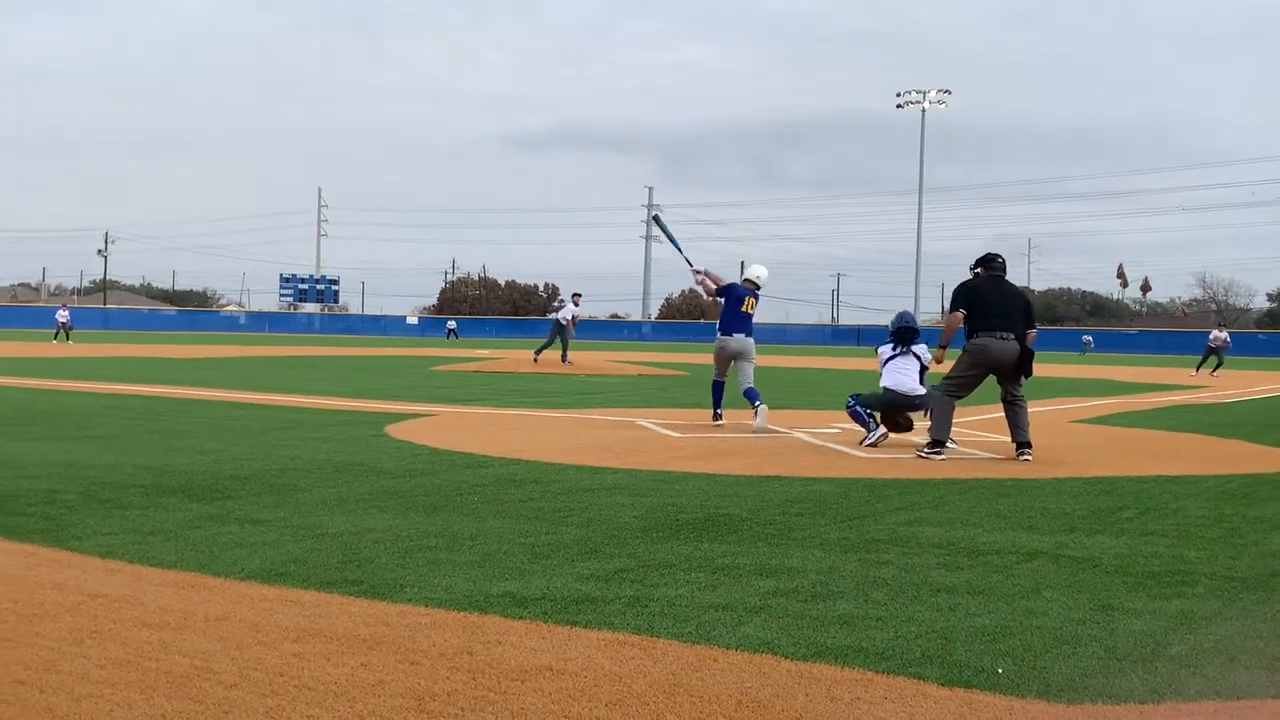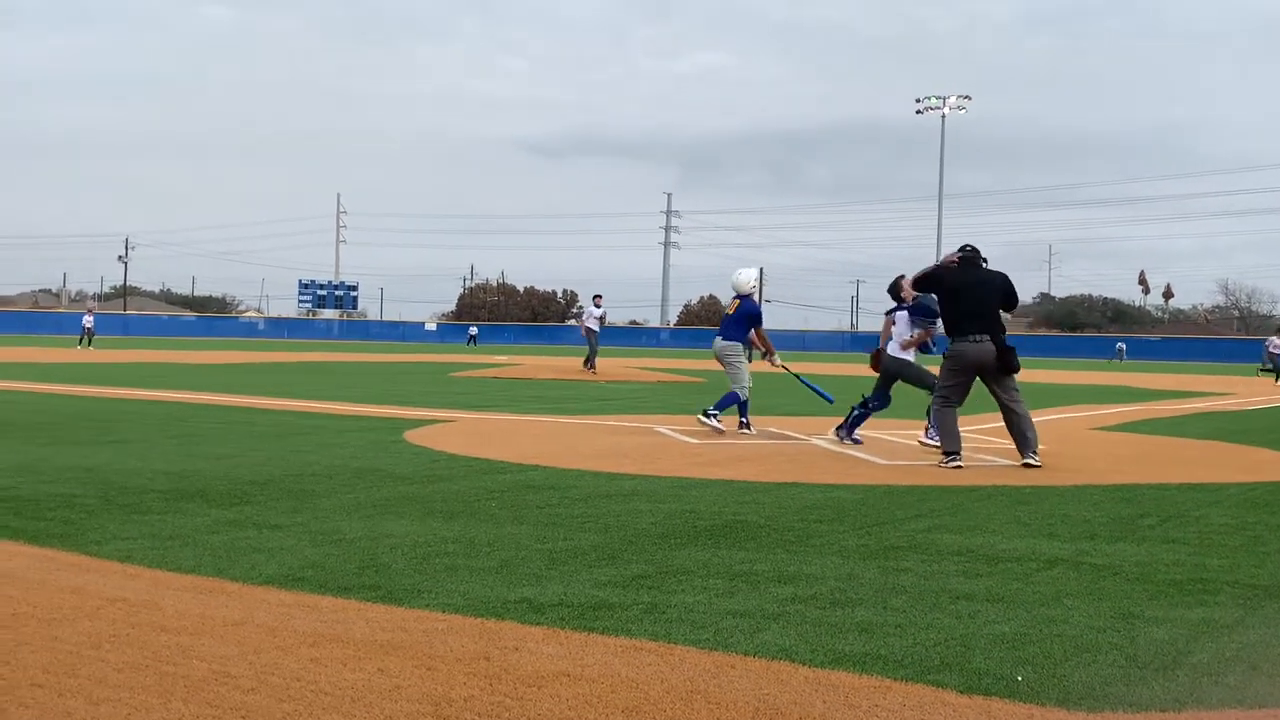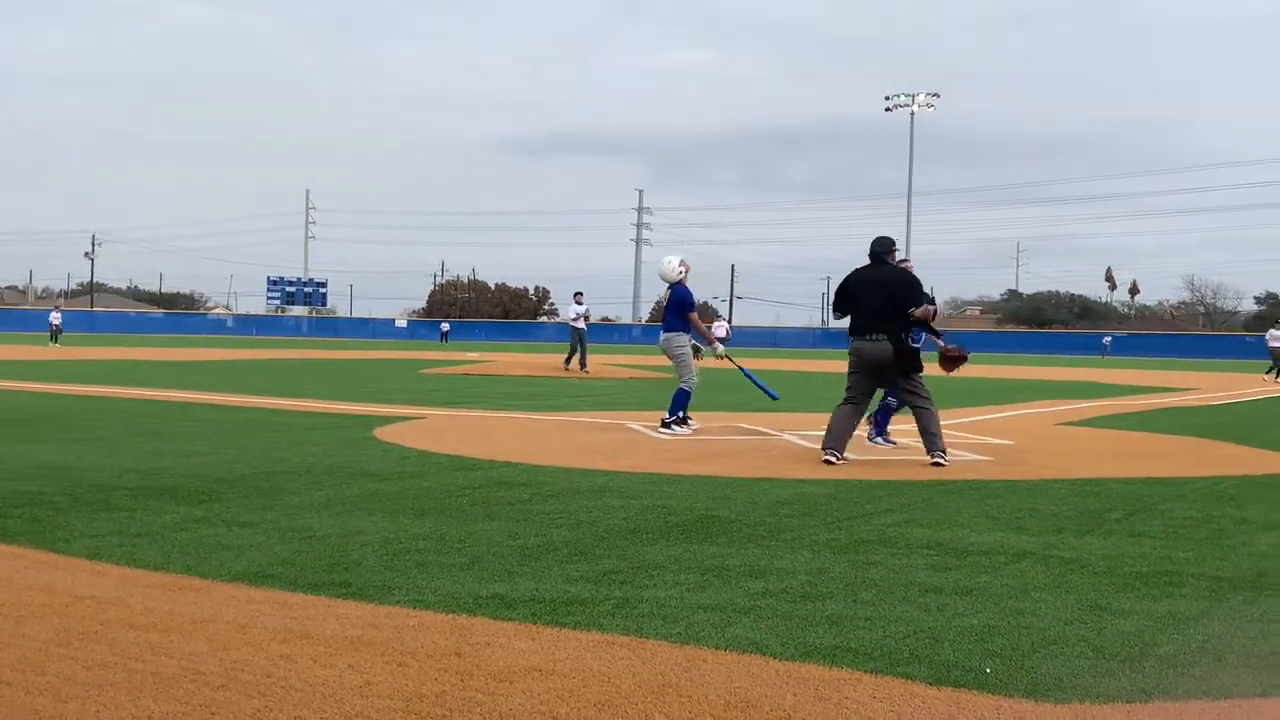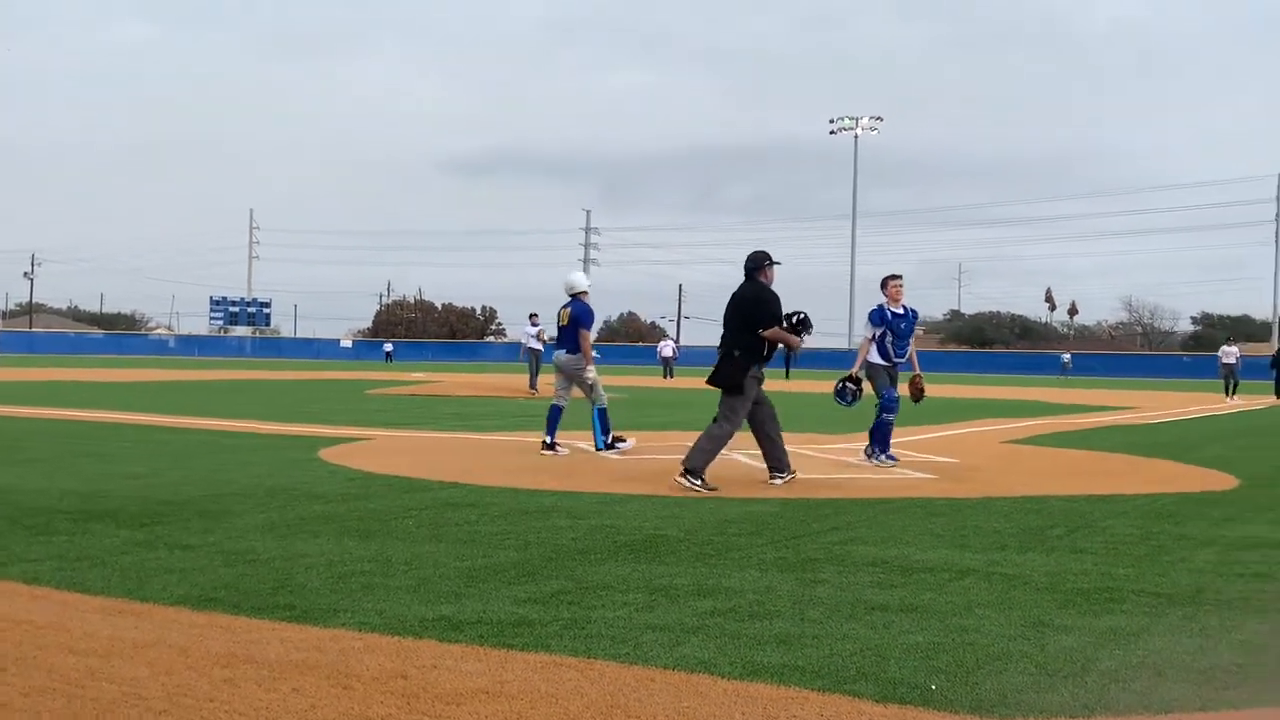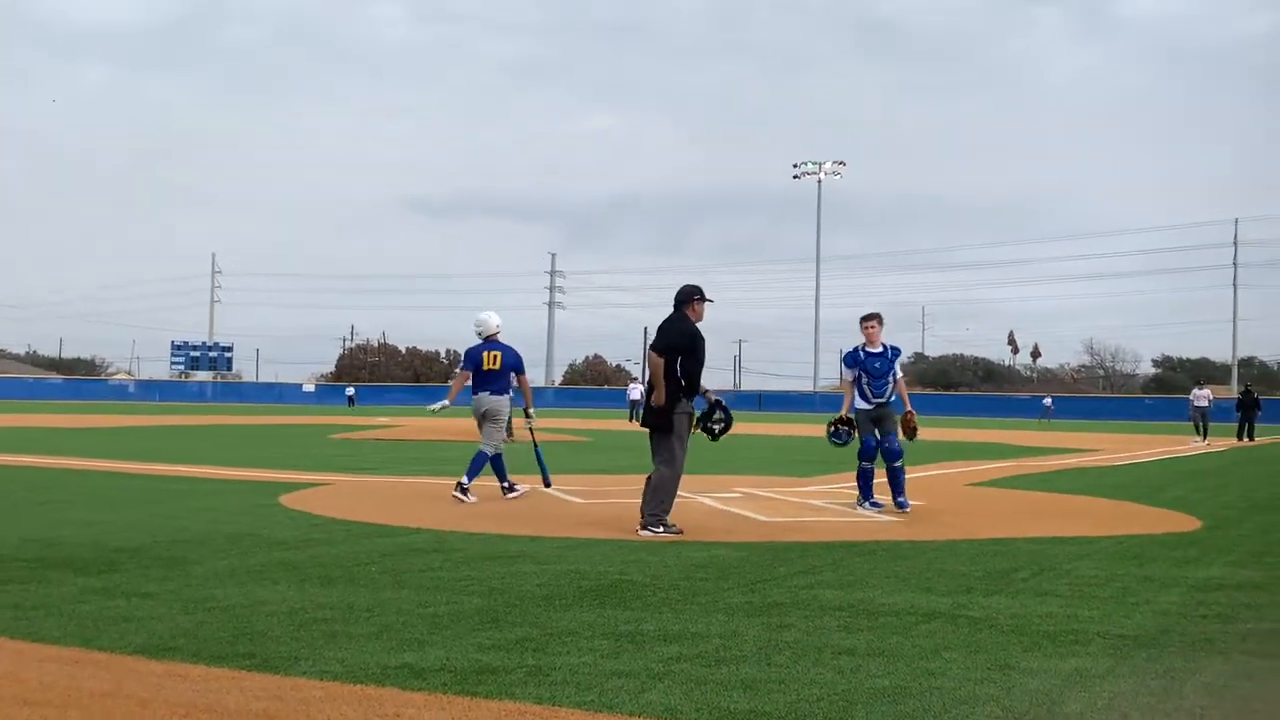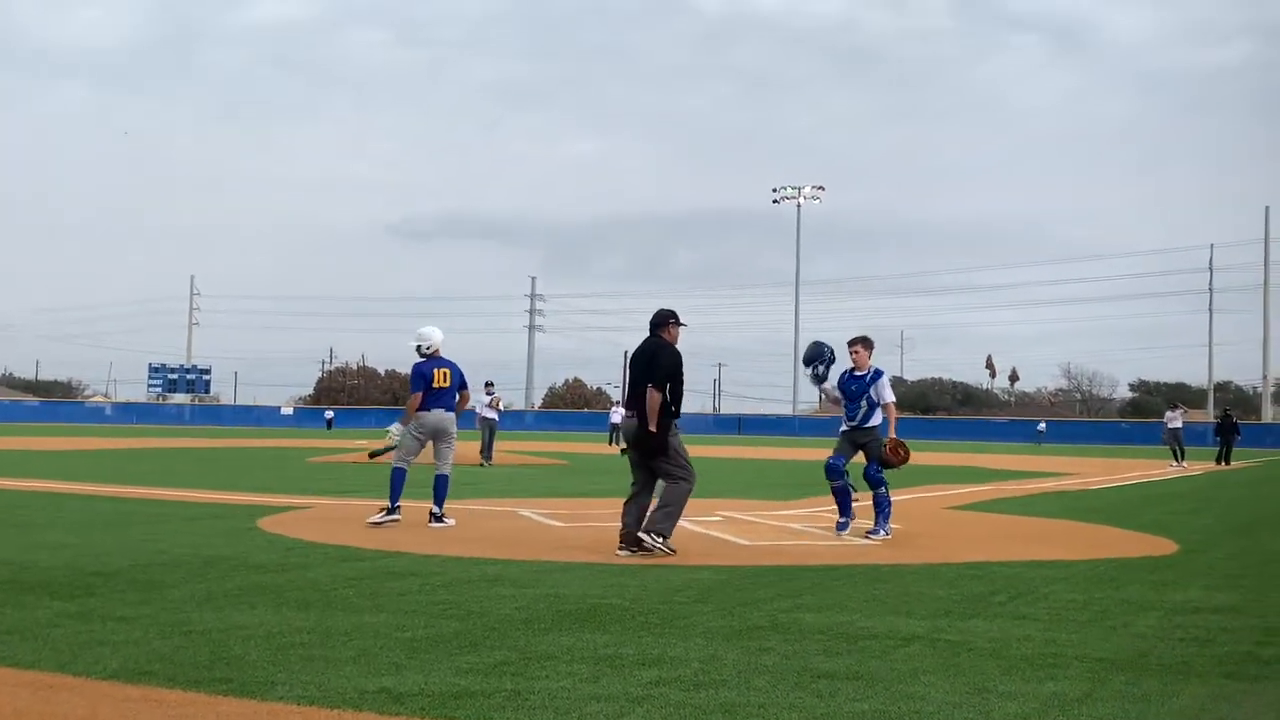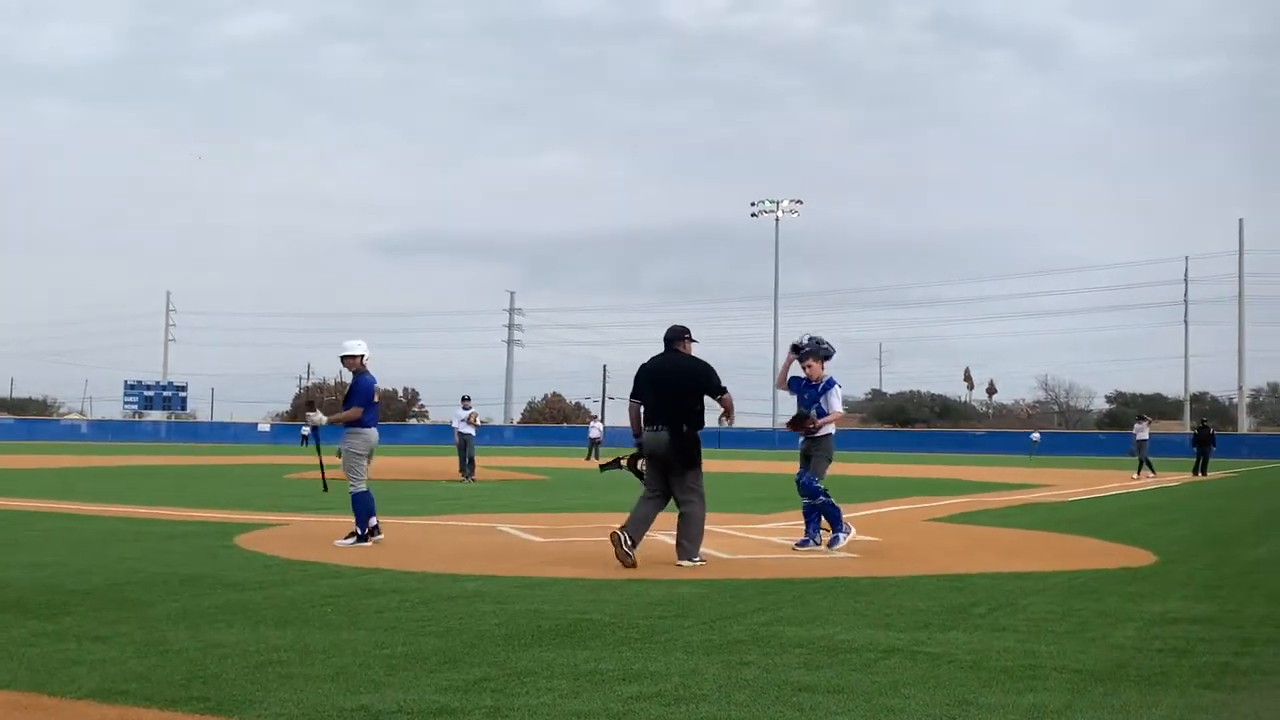
dt=0.5s
person 1, frame 1
left shoulder: (969, 287)
right shoulder: (1019, 294)
left elbow: (956, 317)
right elbow: (1030, 333)
left wrist: (942, 347)
right wrist: (1020, 354)
left hip: (981, 346)
right hip: (1013, 348)
left knee: (947, 391)
right knee: (1014, 397)
left ankle: (937, 445)
right ankle: (1023, 447)
person 1, frame 2
left shoulder: (943, 276)
right shoulder: (998, 278)
left elbow: (911, 284)
right elbow: (1012, 305)
left wrist: (939, 266)
left hip: (960, 349)
right hip: (993, 348)
left knee: (944, 402)
right knee: (1011, 401)
left ankle: (952, 454)
right ankle: (1029, 452)
person 1, frame 3
left shoulder: (853, 278)
right shoulder: (904, 277)
left elbow: (837, 313)
right elbow: (917, 312)
right wrist: (928, 313)
left hip: (860, 347)
right hip: (894, 348)
left knee: (853, 400)
right knee: (921, 400)
left ankle: (831, 449)
right ankle: (936, 451)
person 1, frame 4
left shoulder: (741, 293)
right shoulder: (765, 295)
right elbow: (769, 332)
left wrist: (782, 336)
right wrist: (791, 340)
left hip: (732, 363)
right hip: (743, 367)
left knee: (765, 415)
right knee: (727, 422)
left ankle: (779, 470)
right ankle: (691, 471)
person 1, frame 5
left shoulder: (678, 326)
right shoulder: (681, 326)
right elbow: (655, 354)
left wrist: (703, 392)
right wrist: (658, 391)
left hip: (671, 403)
right hip: (671, 405)
left knee: (667, 462)
right knee: (669, 463)
left ankle: (652, 515)
right ankle: (653, 522)
person 1, frame 6
left shoulder: (641, 350)
right shoulder: (667, 352)
right elbow: (654, 391)
right wrist: (652, 426)
left hip: (633, 423)
right hip: (656, 426)
left knee: (641, 484)
right knee: (683, 478)
left ankle: (629, 541)
right ankle: (655, 532)
person 1, frame 7
left shoulder: (648, 366)
right shoulder: (697, 366)
left elbow: (634, 405)
right elbow: (724, 397)
left wrist: (639, 437)
right wrist: (729, 413)
left hip: (651, 437)
right hip: (679, 439)
left knee: (653, 494)
right knee: (691, 498)
left ankle: (628, 533)
right ankle: (688, 555)
person 2, frame 1
left shoulder: (883, 348)
right shoulder: (922, 347)
left hip: (890, 396)
right hip: (916, 399)
left knee: (853, 402)
left ankle: (874, 429)
person 2, frame 2
left shoulder: (899, 310)
right shoulder: (908, 314)
left elbow: (888, 321)
right elbow: (904, 345)
left wrist: (882, 347)
right wrist: (923, 335)
left hip: (888, 359)
right hip: (901, 362)
left knee: (877, 399)
left ankle: (844, 431)
right ankle: (933, 433)
person 2, frame 3
left shoulder: (922, 297)
left elbow: (924, 325)
left wrist: (939, 343)
left hip: (908, 350)
right knee: (896, 390)
left ankle: (877, 421)
right ankle: (877, 431)
person 2, frame 4
left shoulder: (911, 315)
right shoulder: (878, 314)
left elbow: (910, 344)
right elbow: (867, 341)
left wrist: (916, 370)
right wrist: (857, 366)
left hip: (893, 367)
right hip: (876, 366)
left knee: (889, 407)
right knee: (889, 402)
left ankle: (874, 449)
right ankle: (881, 450)
person 2, frame 5
left shoulder: (892, 353)
right shoulder: (854, 356)
left elbow: (898, 381)
right elbow: (848, 383)
left wrist: (908, 406)
right wrist: (845, 409)
left hip: (885, 408)
right hip: (863, 410)
left knee: (893, 449)
right knee: (868, 450)
left ankle: (900, 497)
right ankle: (865, 497)
person 2, frame 6
left shoulder: (878, 376)
right shoulder: (845, 377)
left elbow: (889, 405)
right elbow: (838, 402)
left wrist: (891, 433)
right wrist: (822, 387)
left hip: (870, 433)
right hip: (848, 432)
left knee: (874, 476)
right knee: (833, 466)
left ankle: (883, 525)
right ankle: (845, 514)
person 2, frame 7
left shoulder: (831, 386)
right shoulder: (801, 384)
left elbow: (838, 414)
right elbow: (780, 384)
left wrist: (820, 422)
right wrist: (790, 359)
left hip: (823, 442)
right hip: (806, 442)
left knee: (812, 484)
right knee: (804, 487)
left ankle: (841, 528)
right ankle: (813, 535)
person 3, frame 1
left shoulder: (734, 289)
right shoulder: (755, 297)
left elbow: (711, 292)
left wrist: (701, 280)
right wrist: (705, 272)
left hip: (725, 341)
right hip: (746, 343)
left knee: (719, 377)
right knee: (747, 384)
left ankle: (718, 414)
right ankle: (759, 405)
person 3, frame 2
left shoulder: (734, 300)
right shoulder: (753, 307)
right elbow: (761, 336)
left wrist: (762, 349)
right wrist: (773, 355)
left hip: (719, 344)
right hip: (732, 348)
left knee: (743, 383)
right knee: (741, 391)
left ankle: (744, 422)
right ankle: (710, 413)
person 3, frame 3
left shoulder: (672, 289)
right shoulder: (683, 292)
right elbow: (695, 323)
left wrist: (689, 343)
right wrist: (714, 343)
left hip: (667, 338)
right hip: (677, 339)
left knee: (686, 378)
right knee: (688, 381)
left ankle: (678, 415)
right ankle: (670, 421)
person 3, frame 4
left shoulder: (563, 309)
right shoulder: (584, 309)
right elbow: (584, 339)
right wrist: (590, 366)
left hip: (559, 357)
right hip: (575, 359)
left knee: (559, 400)
right knee: (599, 399)
left ankle: (549, 442)
right ankle: (609, 441)
person 3, frame 5
left shoulder: (472, 352)
right shoulder: (511, 353)
left elbow: (462, 378)
right elbow: (523, 383)
left wrist: (448, 401)
right wrist: (529, 409)
left hip: (478, 401)
right hip: (499, 402)
left knee: (494, 445)
right knee: (487, 447)
left ankle: (506, 486)
right ankle: (463, 484)
person 3, frame 6
left shoulder: (420, 368)
right shoulder: (454, 368)
left elbow: (415, 399)
right elbow: (465, 397)
left wrist: (400, 425)
left hip: (423, 419)
right hip: (447, 420)
left knee: (401, 462)
right knee: (443, 468)
left ankle: (393, 508)
right ankle: (437, 514)
person 3, frame 7
left shoulder: (363, 381)
right shoulder: (365, 380)
left elbow: (356, 413)
left wrist: (324, 420)
left hip: (359, 436)
right hip: (366, 435)
left knee: (357, 485)
right knee: (359, 483)
left ankle: (362, 533)
right ankle: (372, 526)
